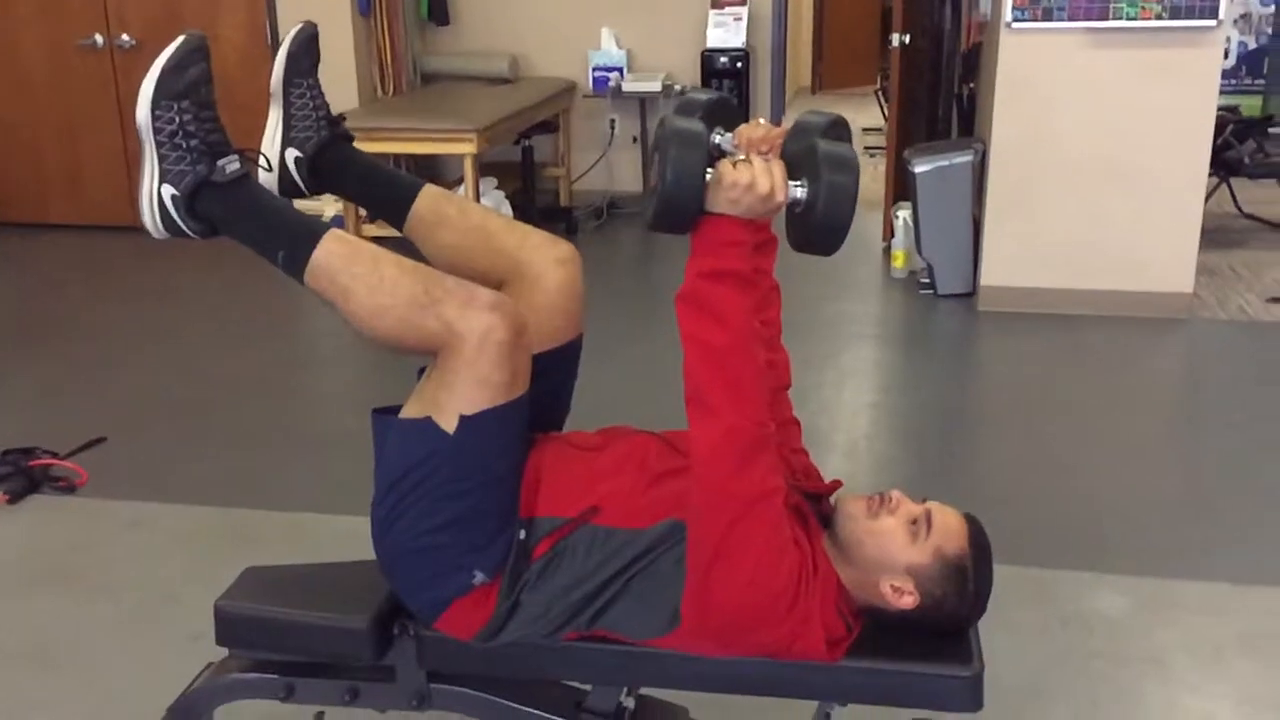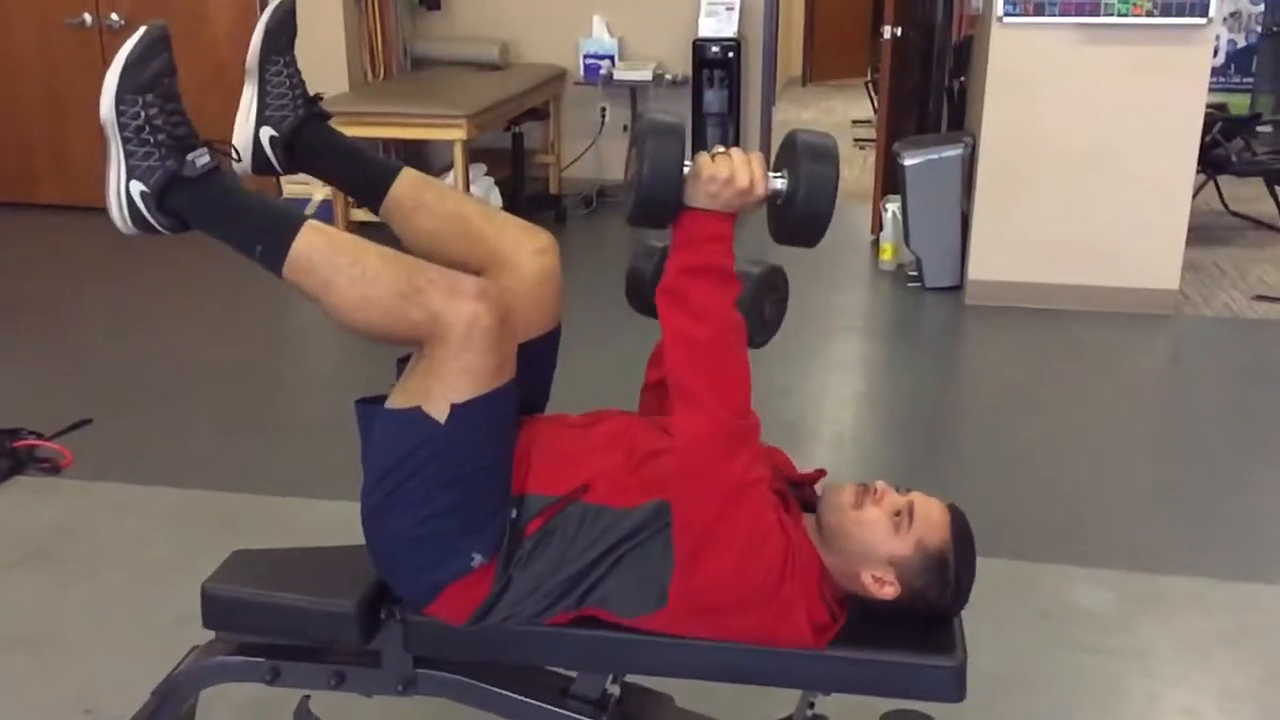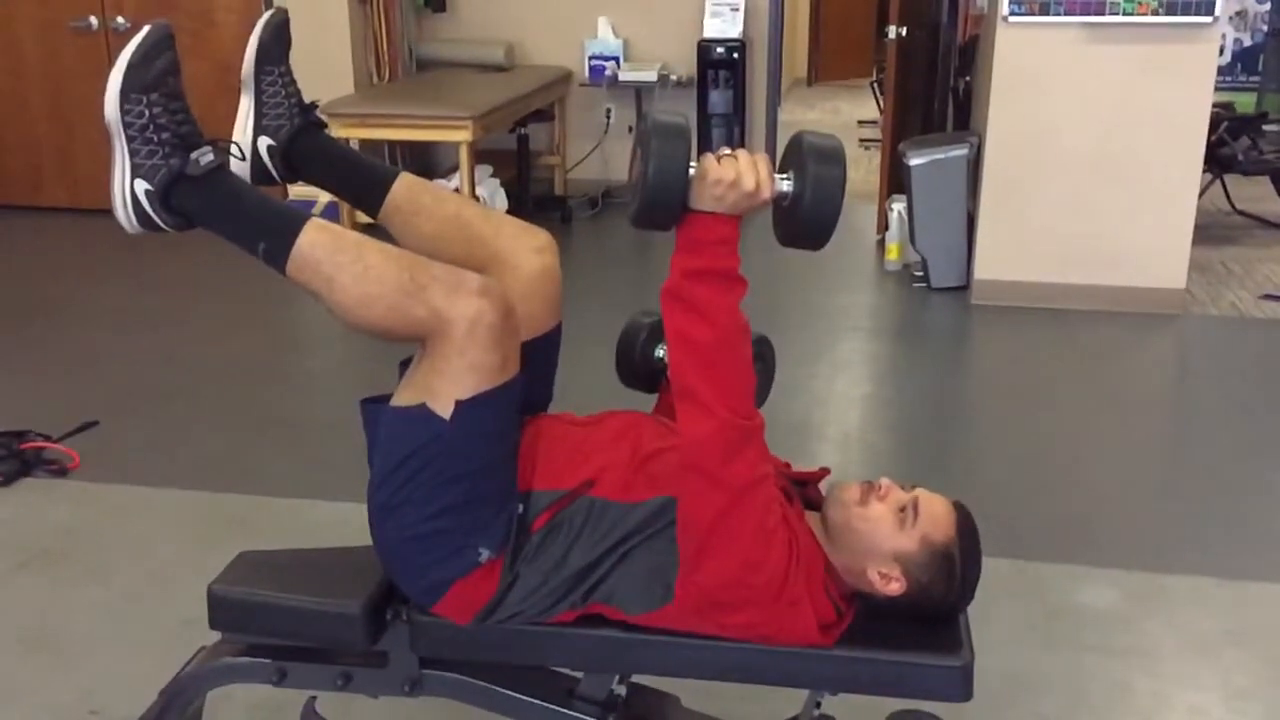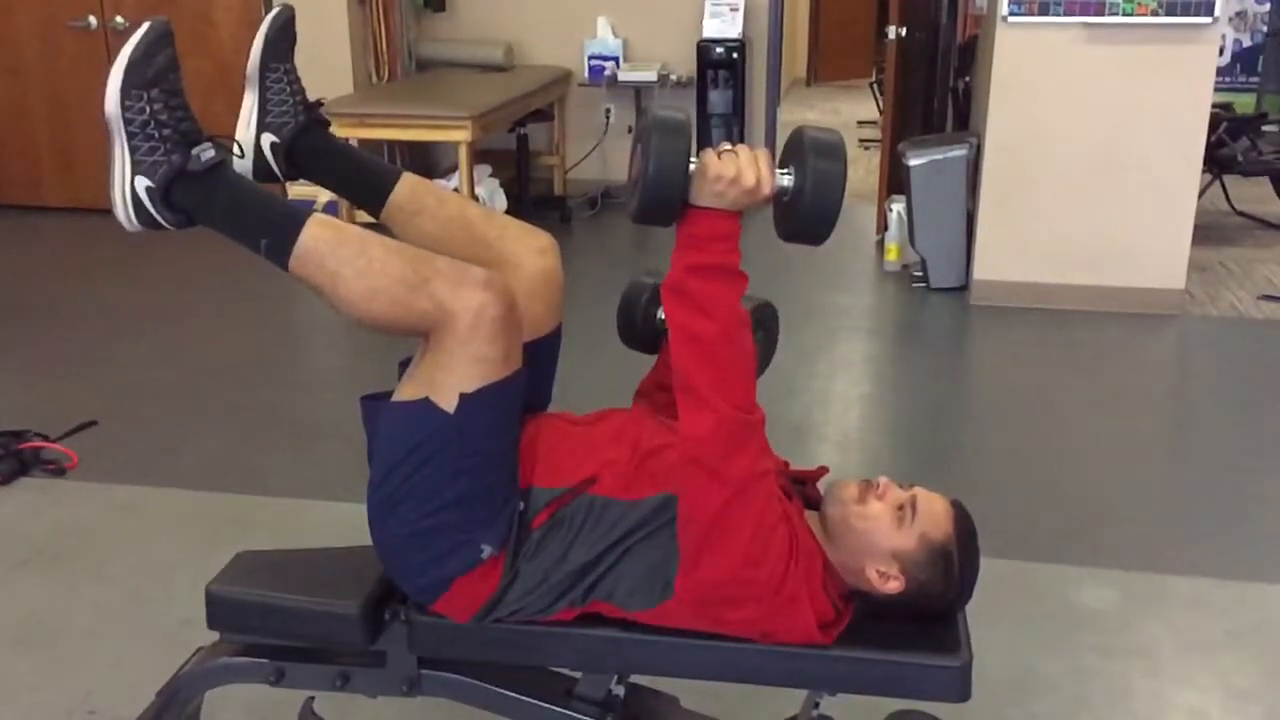
dt=1s
person 1, frame 1
left shoulder: (777, 598)
right shoulder: (802, 508)
left elbow: (731, 423)
right elbow: (758, 391)
left wrist: (729, 229)
right wrist: (750, 223)
left hip: (468, 572)
right hip: (520, 490)
left knee: (482, 322)
right knee: (549, 270)
left ankle: (209, 191)
right ankle: (316, 157)
person 1, frame 2
left shoulder: (765, 583)
right shoulder: (781, 502)
left elbow: (712, 420)
right elbow: (679, 422)
left wrist: (707, 226)
right wrist: (697, 309)
left hip: (460, 555)
right hip: (498, 476)
left knee: (468, 311)
right knee: (528, 259)
left ankle: (179, 187)
right ankle: (292, 136)
person 1, frame 3
left shoulder: (769, 579)
right shoulder: (780, 507)
left elbow: (719, 425)
right elbow: (697, 433)
left wrist: (711, 227)
left hip: (463, 552)
right hip: (509, 476)
left knee: (470, 308)
right knee: (527, 258)
left ankle: (182, 183)
right ankle: (289, 144)
person 1, frame 4
left shoulder: (770, 576)
right shoulder: (777, 507)
left elbow: (720, 419)
right elbow: (670, 424)
left wrist: (712, 221)
right wrist: (688, 334)
left hip: (463, 549)
right hip: (507, 478)
left knee: (475, 301)
right knee: (529, 259)
left ankle: (183, 181)
right ankle: (291, 142)
